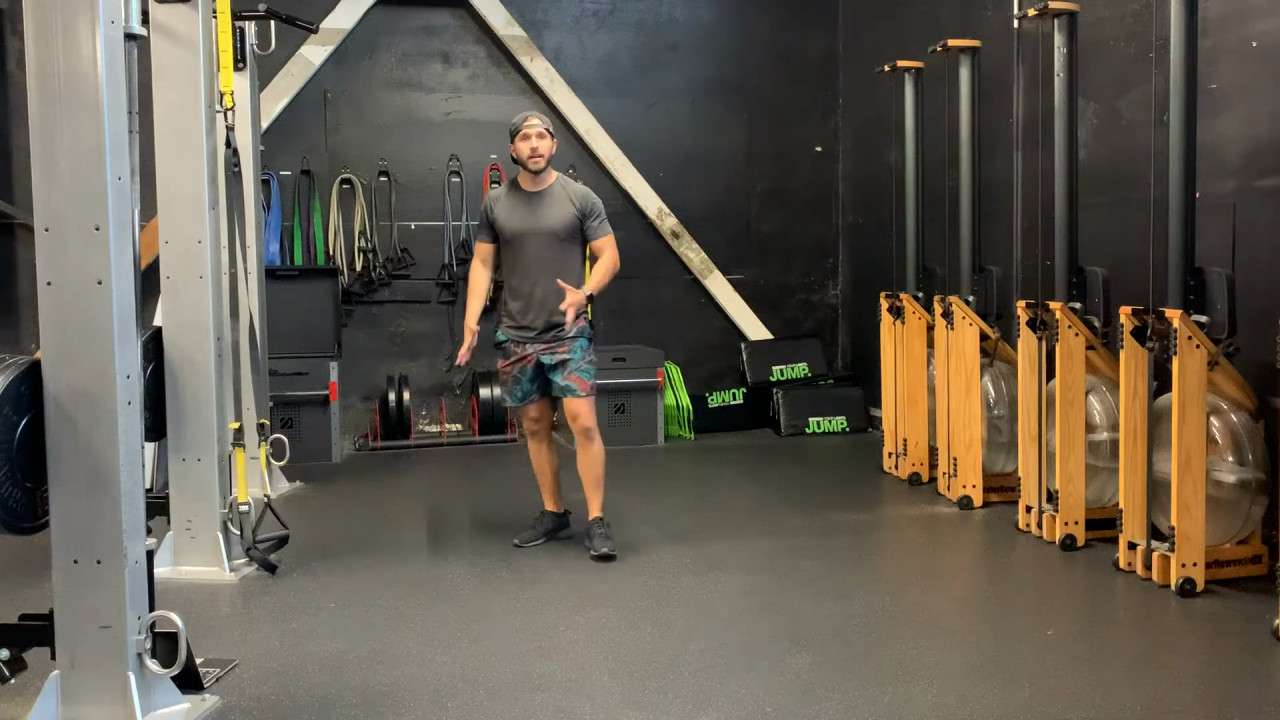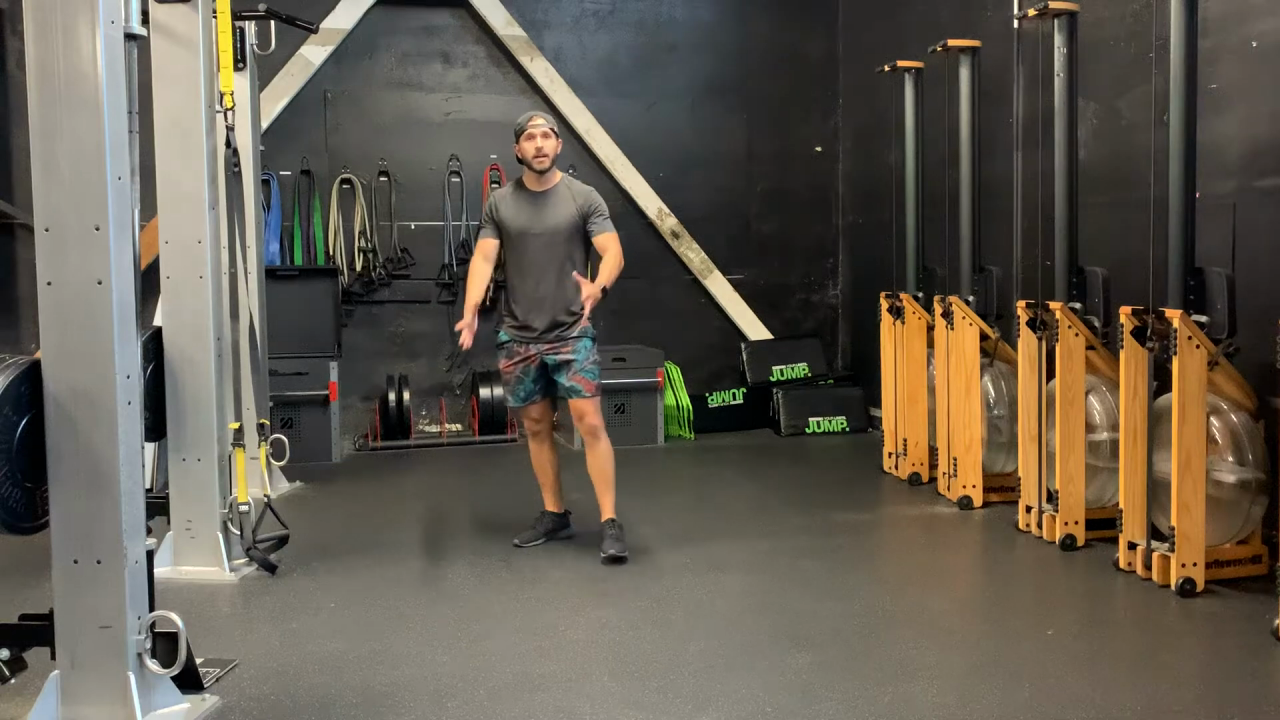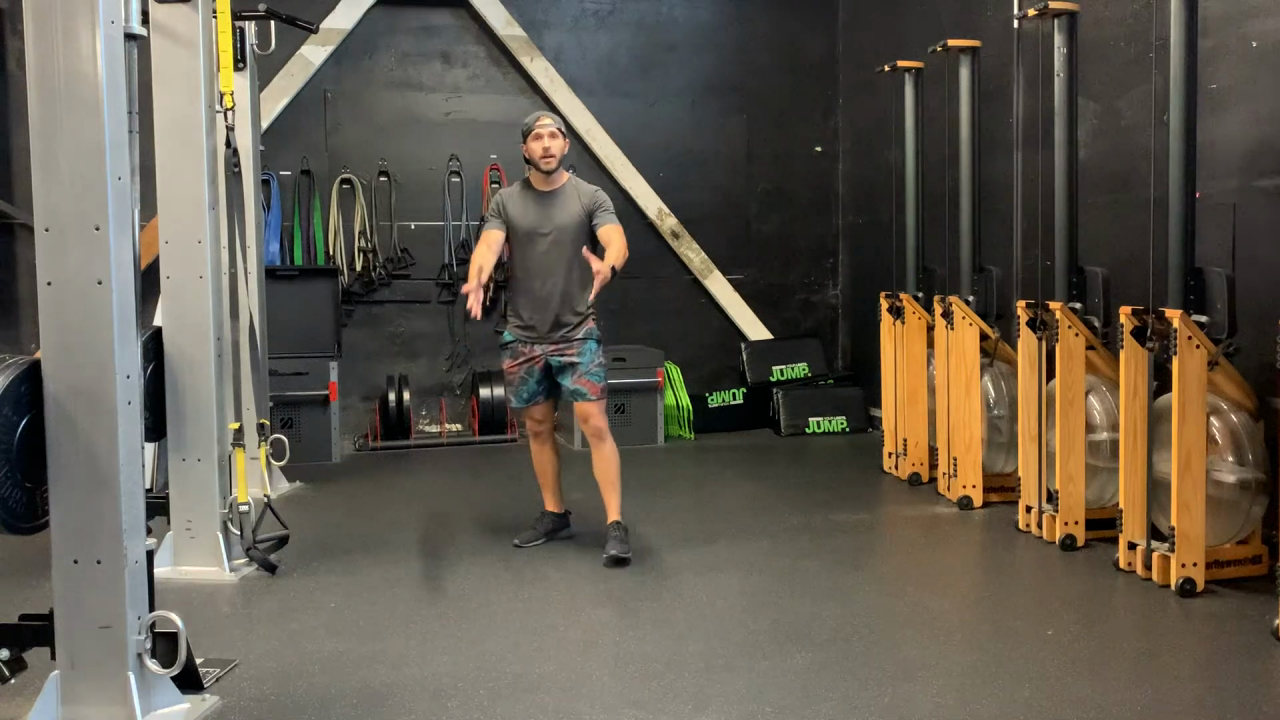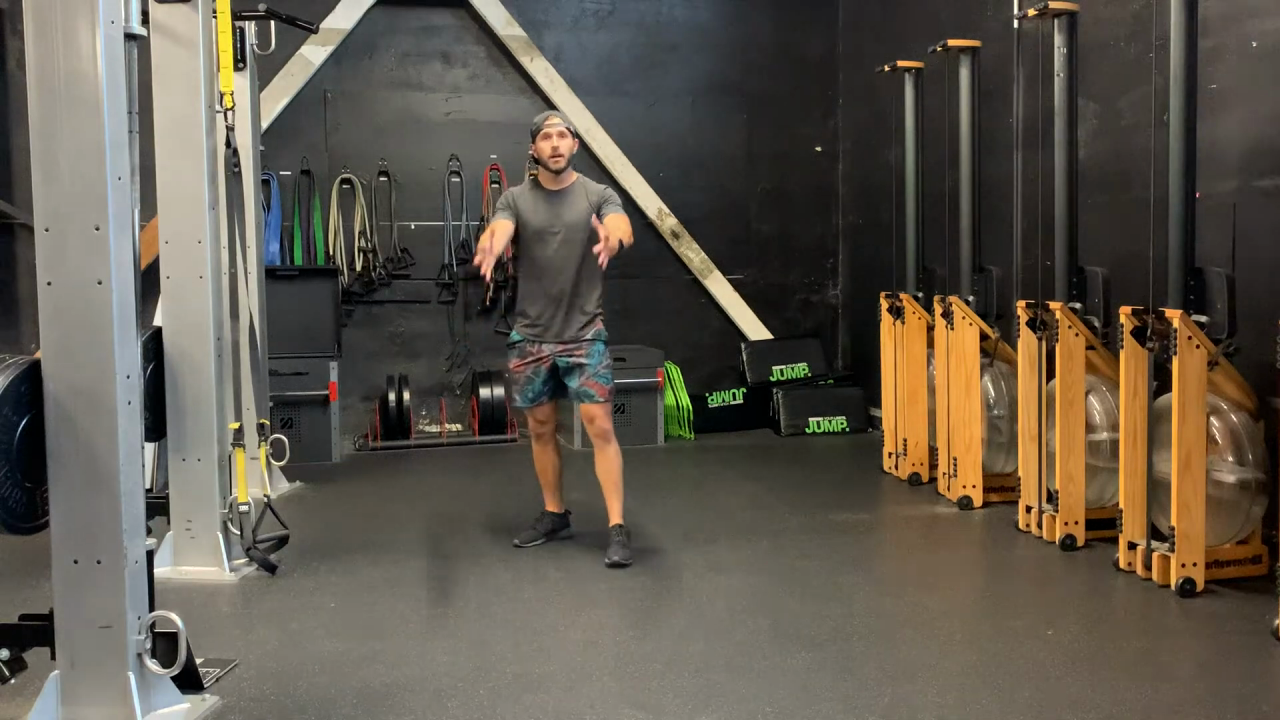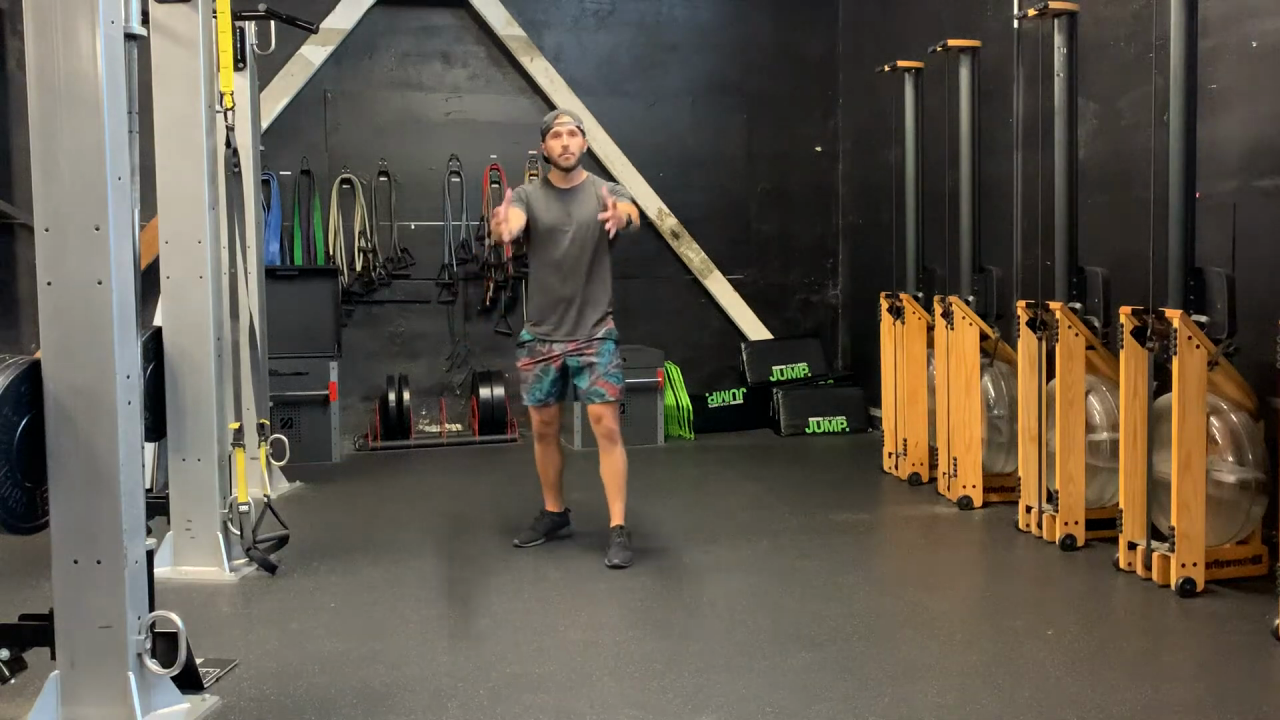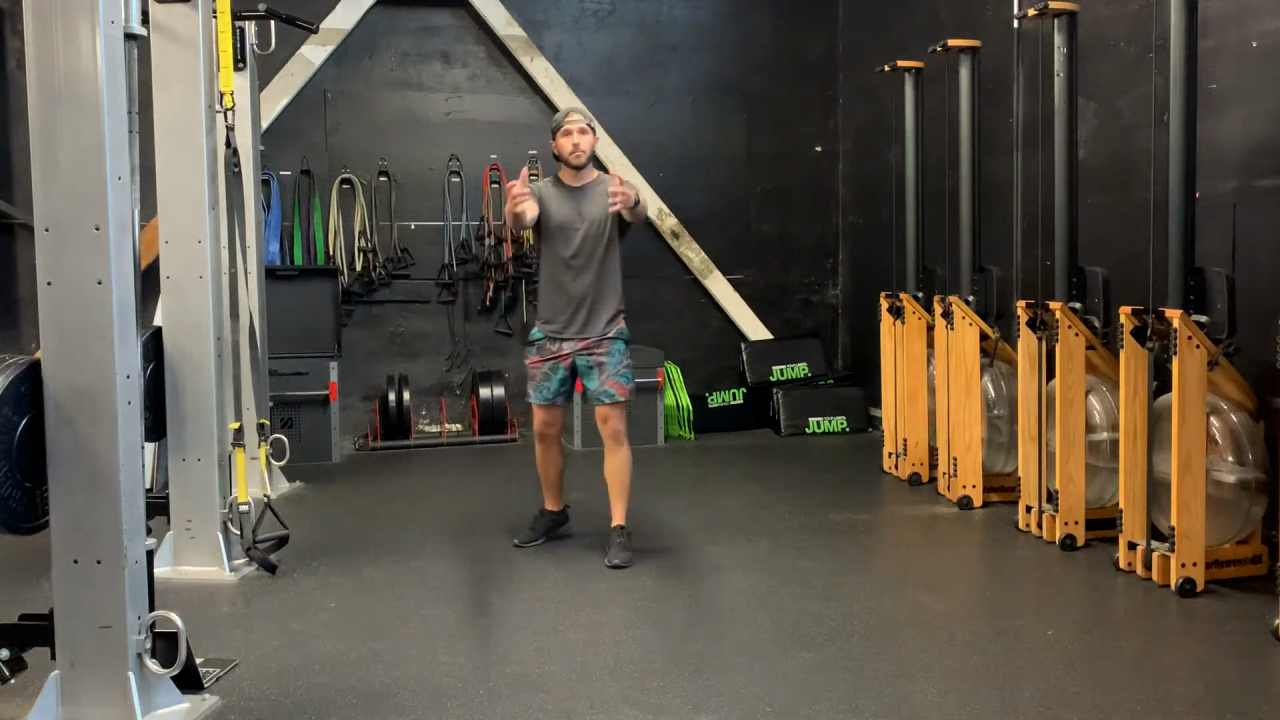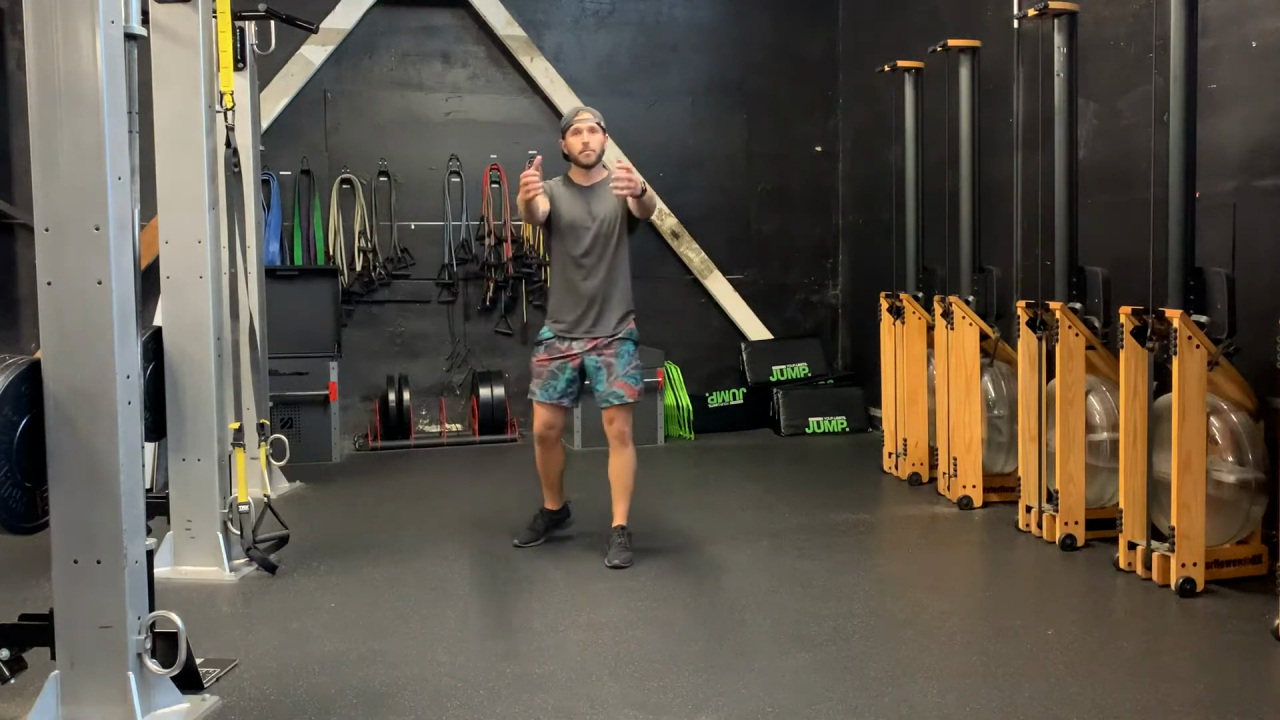
dt=0.1s
person 1, frame 1
left shoulder: (580, 198)
right shoulder: (495, 203)
left elbow: (609, 256)
right elbow: (482, 264)
left wrist: (584, 294)
right wrist: (471, 321)
left hip: (568, 334)
right hip: (516, 336)
left knee: (583, 423)
right knee: (535, 427)
left ankle: (597, 521)
right ankle: (554, 515)
person 1, frame 2
left shoulder: (584, 198)
right shoulder: (499, 202)
left elbow: (612, 253)
right elbow: (483, 259)
left wrist: (598, 287)
right wrist: (471, 310)
left hip: (572, 333)
right hip: (519, 336)
left knee: (590, 423)
right knee: (536, 427)
left ankle: (610, 522)
right ankle: (554, 514)
person 1, frame 3
left shoulder: (590, 196)
right shoulder: (506, 200)
left elbow: (616, 239)
right elbow: (488, 245)
left wrist: (608, 265)
right wrist: (476, 280)
left hip: (577, 333)
right hip: (524, 336)
left knee: (595, 425)
right knee: (538, 427)
left ankle: (616, 525)
right ankle: (555, 514)
person 1, frame 4
left shoulder: (598, 195)
right shoulder: (516, 199)
left elbow: (623, 228)
right elbow: (497, 235)
left wrist: (613, 240)
right wrist: (487, 250)
left hip: (584, 333)
right hip: (530, 336)
left knee: (600, 427)
right knee: (541, 428)
left ankle: (617, 527)
right ankle: (554, 514)
person 1, frame 5
left shoulder: (606, 191)
right shoulder: (527, 196)
left elbow: (631, 214)
right elbow: (511, 224)
left wrist: (622, 215)
right wrist: (500, 225)
left hip: (594, 333)
right hip: (540, 335)
left knee: (606, 428)
right knee: (544, 429)
left ankle: (618, 529)
right ankle: (554, 514)
person 1, frame 6
left shoulder: (615, 189)
right shoulder: (540, 192)
left elbow: (639, 209)
right elbow: (524, 217)
left wrist: (630, 200)
right wrist: (514, 207)
left hip: (605, 332)
right hip: (550, 334)
left knee: (613, 429)
right knee: (546, 429)
left ankle: (619, 529)
right ankle: (553, 512)
person 1, frame 7
left shoulder: (625, 189)
right shoulder: (551, 190)
left elbow: (647, 208)
right elbow: (534, 214)
left wrist: (639, 190)
right wrist: (527, 197)
left hip: (614, 333)
right hip: (560, 332)
left knee: (619, 431)
right knee: (545, 429)
left ankle: (620, 530)
right ankle: (553, 510)
